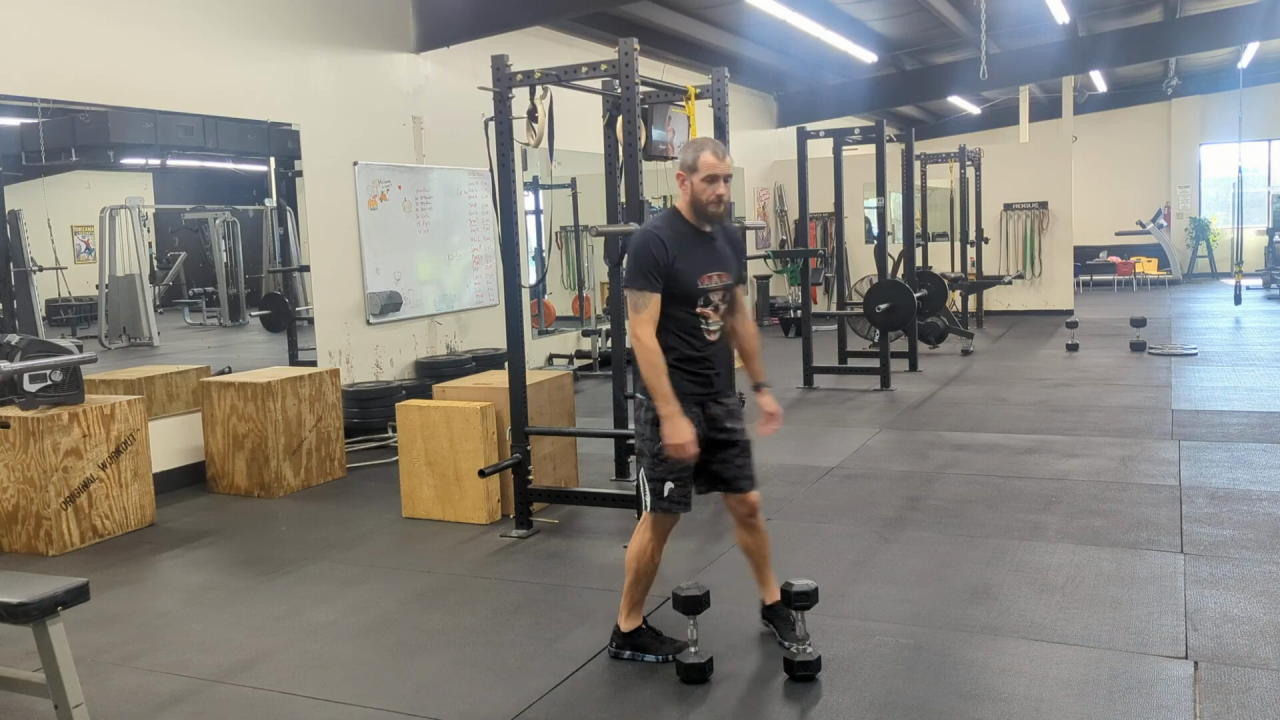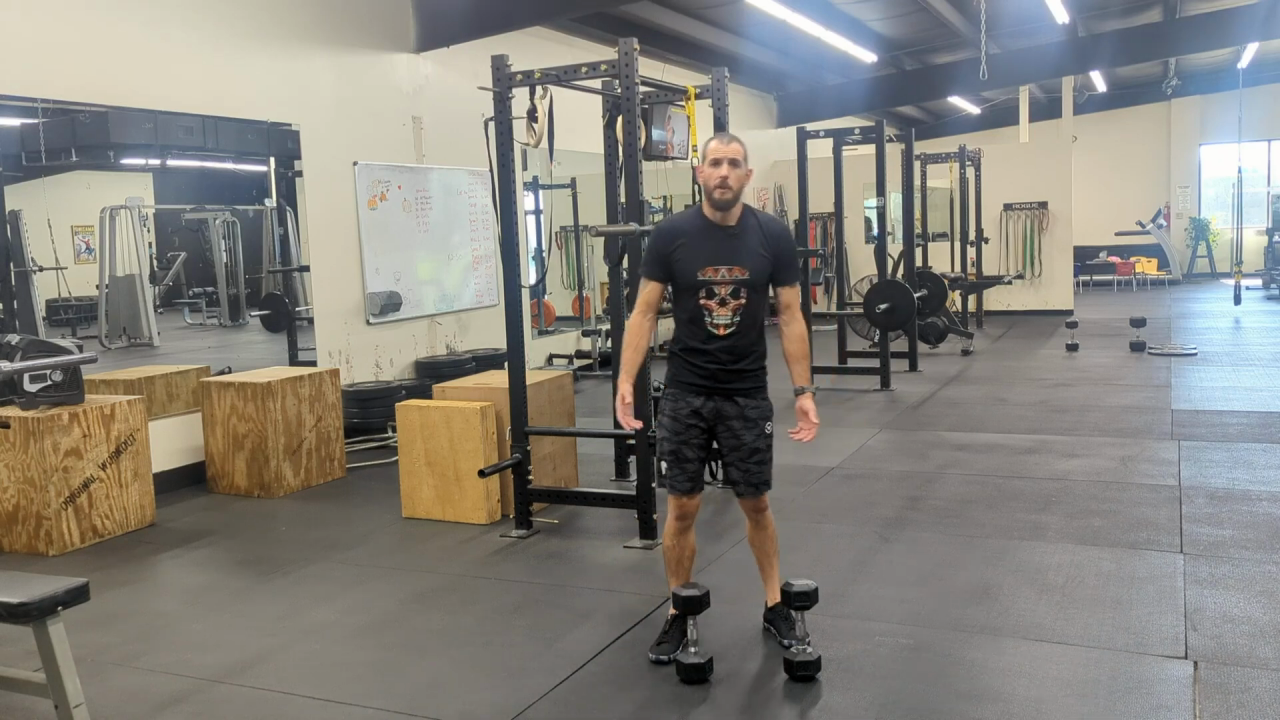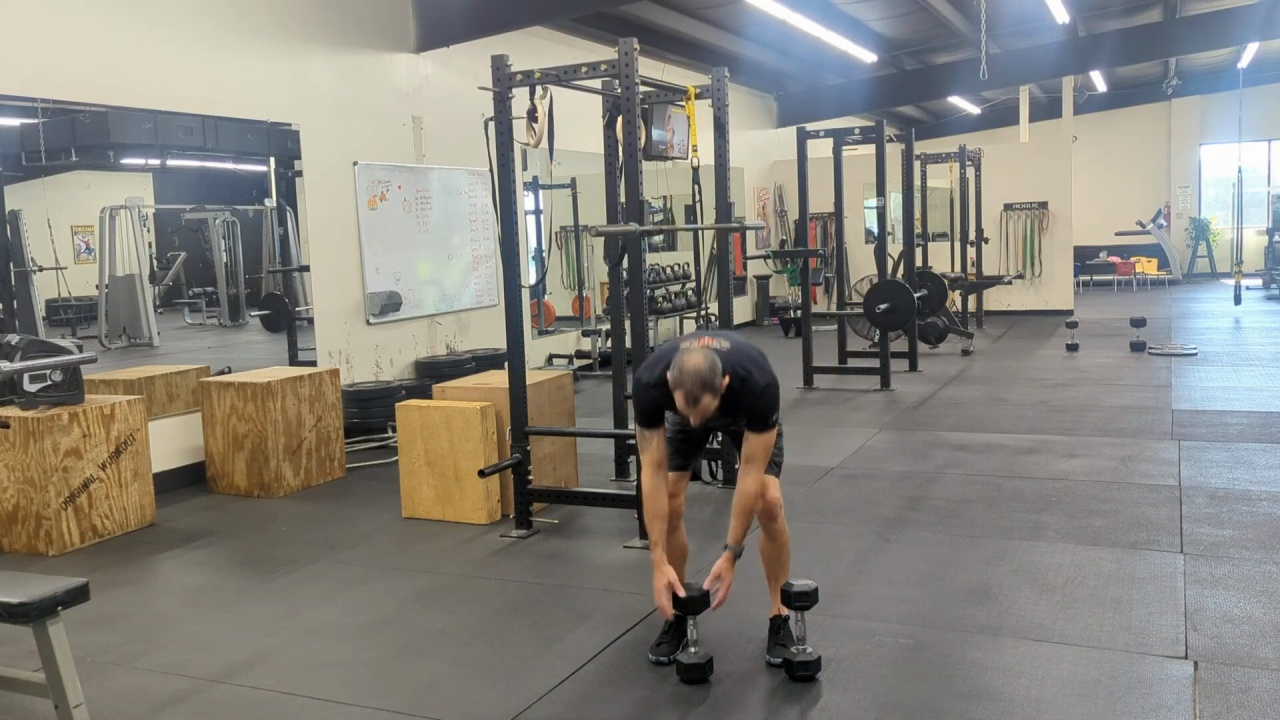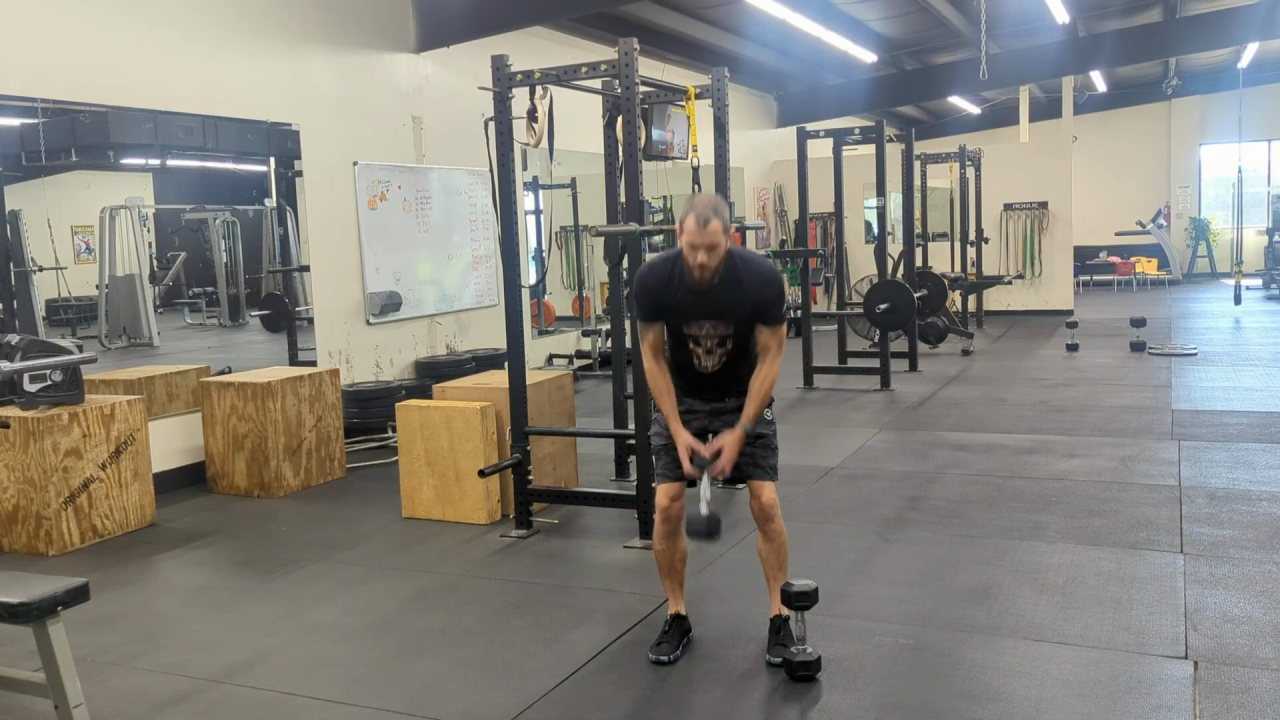
dt=1s
person 1, frame 1
left shoulder: (727, 237)
right shoulder: (653, 240)
left elbow: (739, 318)
right elbow: (643, 335)
left wrist: (761, 388)
right wrist: (670, 416)
left hip: (716, 399)
right hip: (672, 404)
left knee: (747, 505)
right knee: (661, 518)
left ankle: (770, 603)
right ankle: (628, 630)
person 1, frame 2
left shoulder: (773, 235)
right shoulder: (670, 234)
left elbow: (790, 316)
right elbow: (645, 312)
left wrist: (803, 391)
right wrist: (625, 382)
left hip: (747, 395)
right hip: (686, 393)
left knee: (756, 505)
right knee: (682, 508)
left ankle: (775, 605)
right ankle: (678, 614)
person 1, frame 3
left shoulder: (758, 383)
right shoulder: (650, 381)
left elbow: (751, 475)
right elbow: (652, 472)
left wrist: (731, 555)
right wrist: (659, 561)
left hip: (746, 413)
right hip: (684, 405)
left knee: (769, 502)
right knee: (670, 499)
left ankle: (779, 616)
right ankle: (677, 616)
person 1, frame 4
left shoulder: (761, 276)
right shoulder: (653, 277)
left elbow: (769, 357)
right elbow: (653, 357)
left wrist: (739, 433)
right wrist: (677, 432)
left hip: (742, 398)
right hip: (683, 399)
left knee: (766, 505)
right knee: (667, 506)
left ankle: (779, 617)
right ankle: (677, 617)
